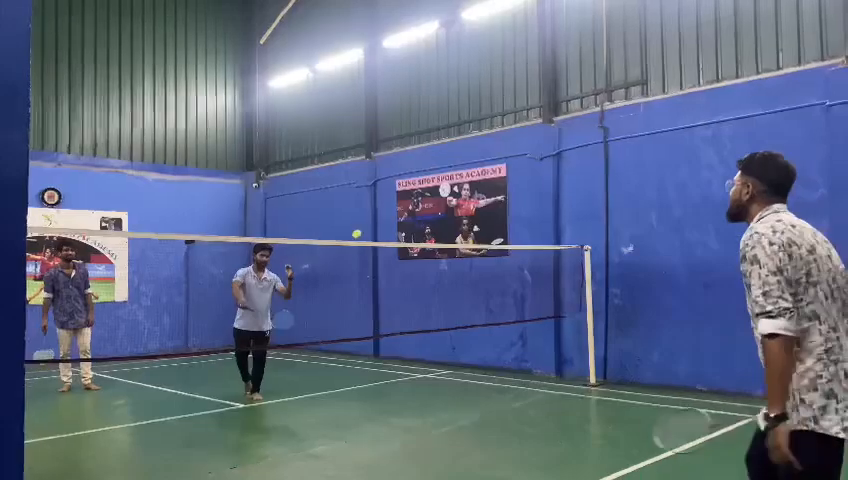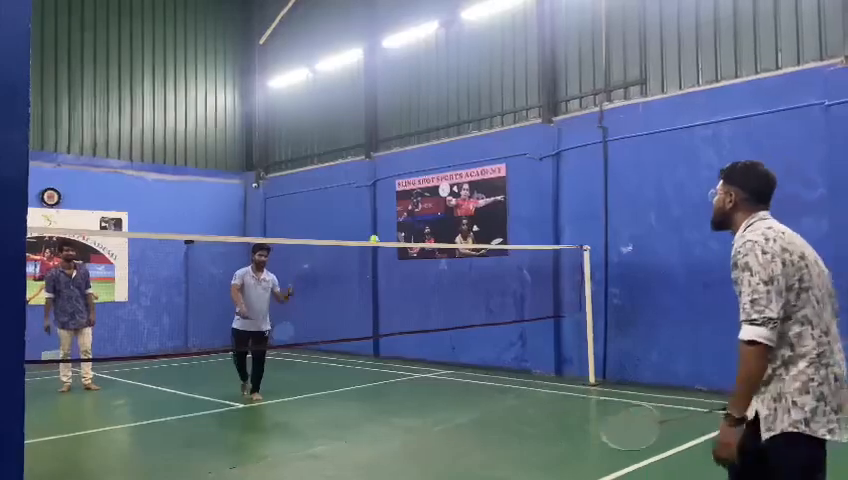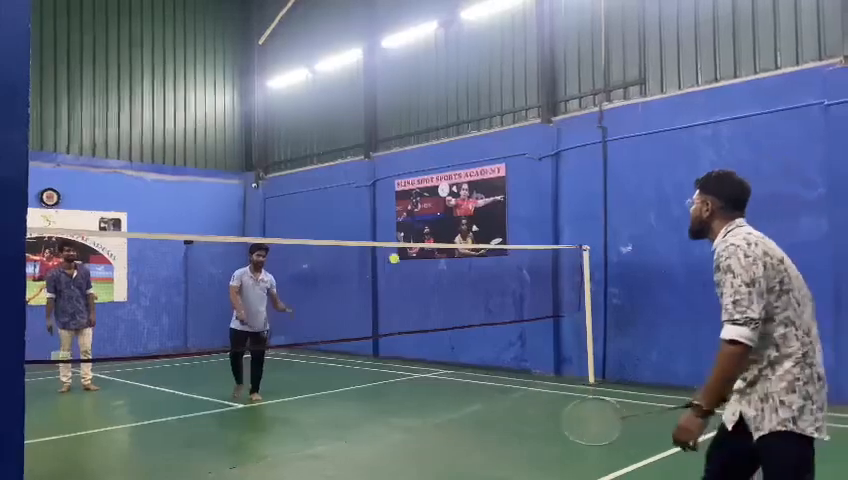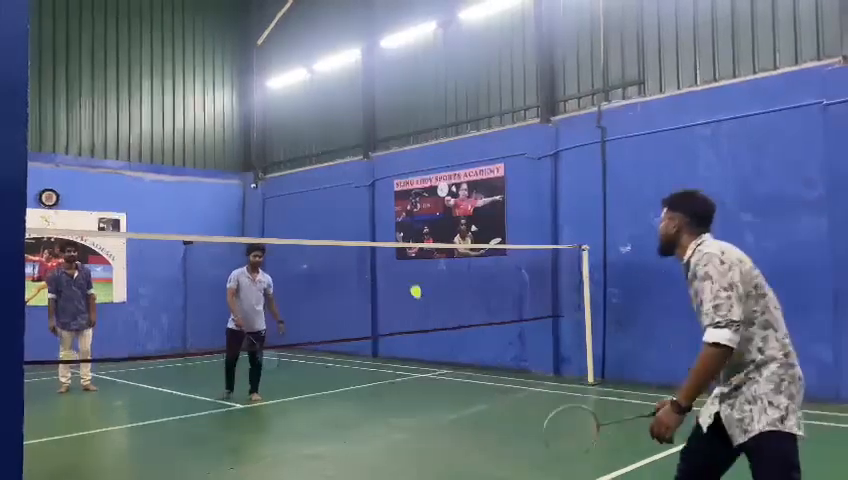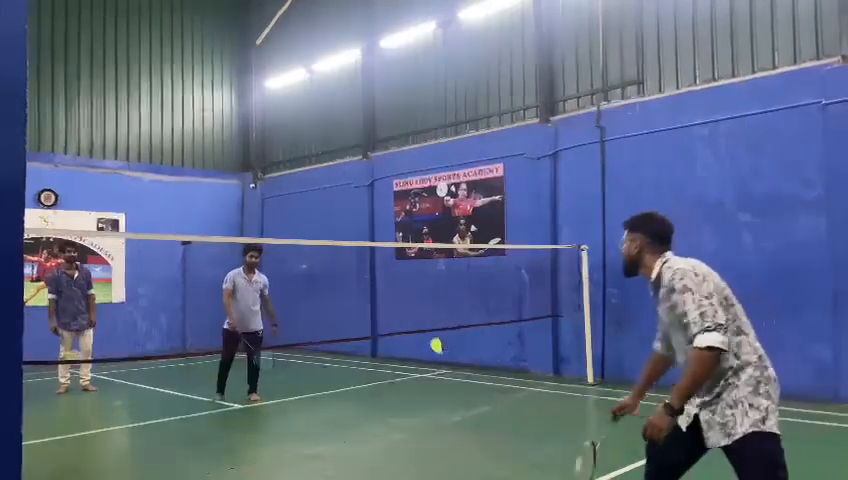
dt=0.1s
person 1, frame 1
left shoulder: (762, 237)
right shoulder: (800, 233)
left elbow: (778, 331)
left wrist: (775, 418)
left hip: (809, 400)
right hip: (814, 393)
person 1, frame 2
left shoulder: (753, 244)
right shoulder: (782, 238)
left elbow: (758, 338)
left wrist: (733, 418)
left hip: (798, 403)
right hip: (798, 395)
person 1, frame 3
left shoulder: (736, 248)
right shoulder: (744, 247)
left elbow: (740, 338)
left wrist: (701, 409)
left hip: (785, 397)
right hip: (759, 396)
person 1, frame 4
left shoulder: (710, 259)
right shoulder: (707, 258)
left elbow: (721, 342)
left wrist: (678, 406)
right wrist: (681, 401)
left hip: (765, 398)
right hip: (737, 397)
person 1, frame 5
left shoulder: (682, 275)
right shoulder: (664, 286)
left elbow: (712, 345)
right elbow: (665, 349)
left wrist: (669, 409)
right wrist: (636, 395)
left hip: (744, 400)
right knee: (661, 455)
person 2, frame 1
left shoulder: (273, 277)
right shoulder: (242, 273)
left elbow: (286, 294)
right elbow: (235, 287)
left wrist: (290, 280)
right wrist: (240, 300)
left hip: (263, 326)
right hip: (243, 325)
left knee: (259, 359)
right knee: (241, 356)
left ankle: (255, 390)
right ankle: (247, 380)
person 2, frame 2
left shoulder: (271, 278)
right shoulder: (241, 273)
left elbow: (280, 299)
right elbow: (234, 291)
left wrist: (288, 295)
right wrist: (240, 306)
left hip: (262, 326)
right hip: (241, 325)
left knee: (259, 359)
right knee: (239, 356)
left ankle: (255, 390)
right ankle: (245, 380)
person 2, frame 3
left shoulder: (269, 278)
right shoulder: (239, 274)
left elbow: (274, 300)
right elbow: (233, 295)
left wrist: (285, 309)
right wrist: (239, 313)
left hip: (260, 326)
right hip: (239, 325)
left knee: (258, 360)
right knee: (235, 357)
left ankle: (254, 391)
right ankle: (239, 384)
person 2, frame 4
left shoulder: (267, 279)
right shoulder: (236, 275)
left elbow: (270, 302)
right elbow: (230, 297)
left wrist: (279, 320)
right wrist: (237, 316)
left hip: (258, 326)
right hip: (236, 326)
left knee: (256, 360)
right knee: (231, 358)
left ankle: (254, 391)
right ankle: (228, 389)
person 2, frame 5
left shoulder: (263, 279)
right shoulder: (232, 275)
left elbow: (266, 302)
right elbow: (226, 298)
left wrist: (274, 323)
right wrist: (231, 319)
left hip: (255, 327)
right hip: (233, 326)
left knee: (254, 360)
right knee: (226, 359)
left ankle: (252, 391)
right ankle: (220, 392)
person 3, frame 1
left shoulder: (82, 271)
right shoulder: (52, 274)
left elbow: (88, 294)
right elbow: (48, 298)
left wrist: (91, 313)
right wrist: (44, 319)
left hip: (82, 319)
right hip: (63, 320)
left knee: (85, 350)
right knee: (64, 352)
left ankle: (87, 381)
right ankle: (66, 382)
person 3, frame 2
left shoulder: (83, 271)
right shoulder: (53, 274)
left elbow: (88, 294)
right elbow: (49, 298)
left wrist: (92, 313)
right wrist: (47, 319)
left hip: (83, 319)
right hip: (64, 320)
left knee: (86, 350)
right knee: (65, 352)
left ankle: (87, 381)
right ankle: (66, 382)
person 3, frame 3
left shoulder: (84, 271)
right shoulder: (54, 275)
left elbow: (89, 294)
right elbow: (51, 298)
left wrist: (92, 313)
right wrist: (49, 319)
left hip: (83, 319)
right hip: (64, 321)
left knee: (86, 351)
right knee: (65, 352)
left ankle: (87, 381)
right ankle: (66, 382)
person 3, frame 4
left shoulder: (85, 272)
right shoulder: (55, 275)
left elbow: (90, 294)
right elbow: (52, 299)
left wrist: (93, 313)
right wrist: (51, 319)
left hip: (84, 319)
right hip: (65, 321)
left knee: (85, 351)
right knee: (64, 353)
left ankle: (86, 382)
right ankle: (65, 383)
person 3, frame 5
left shoulder: (85, 272)
right shoulder: (55, 276)
left elbow: (90, 295)
right elbow: (52, 299)
left wrist: (93, 314)
right wrist: (52, 320)
left hip: (84, 319)
right hip: (65, 322)
left knee: (87, 351)
right knee: (65, 353)
left ankle: (85, 382)
right ankle: (64, 384)
